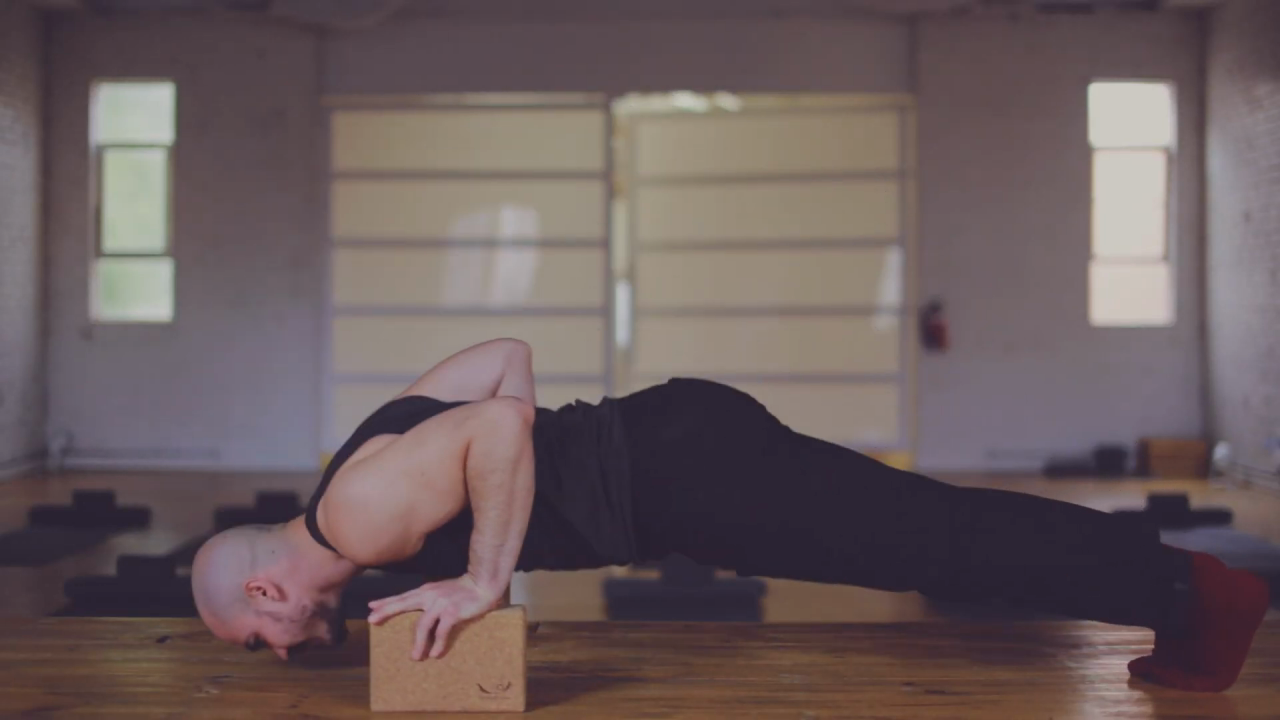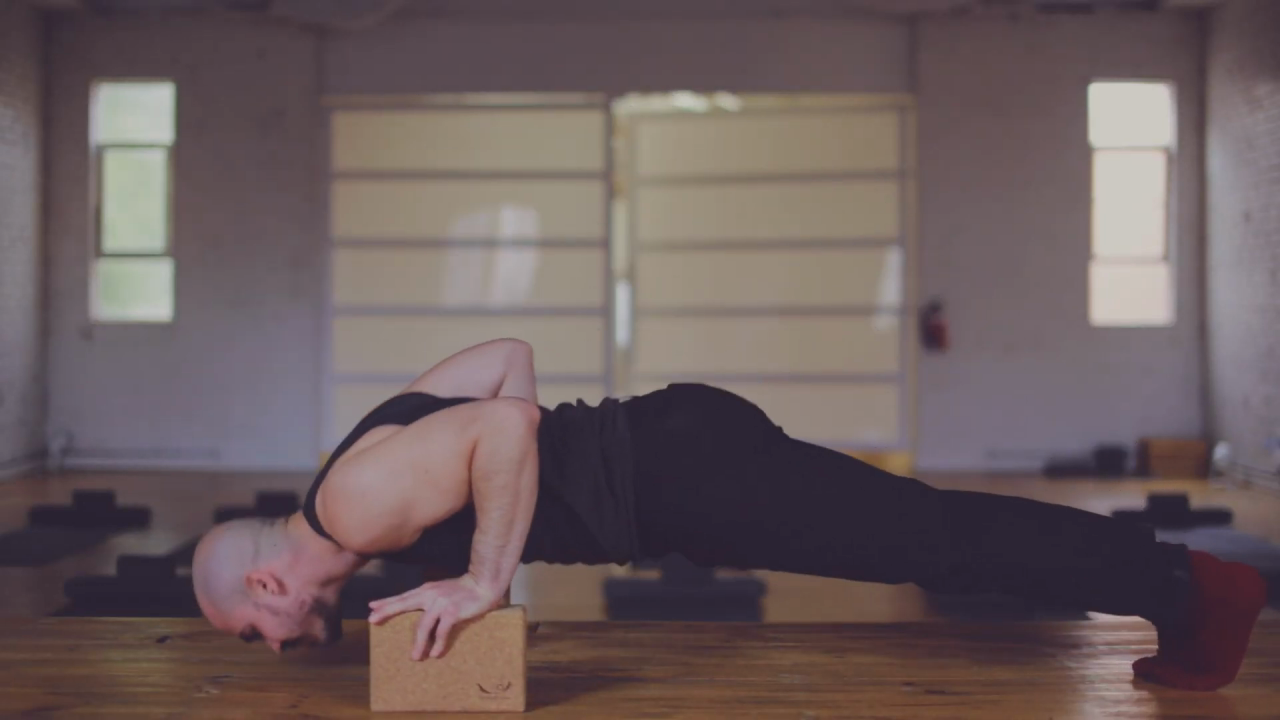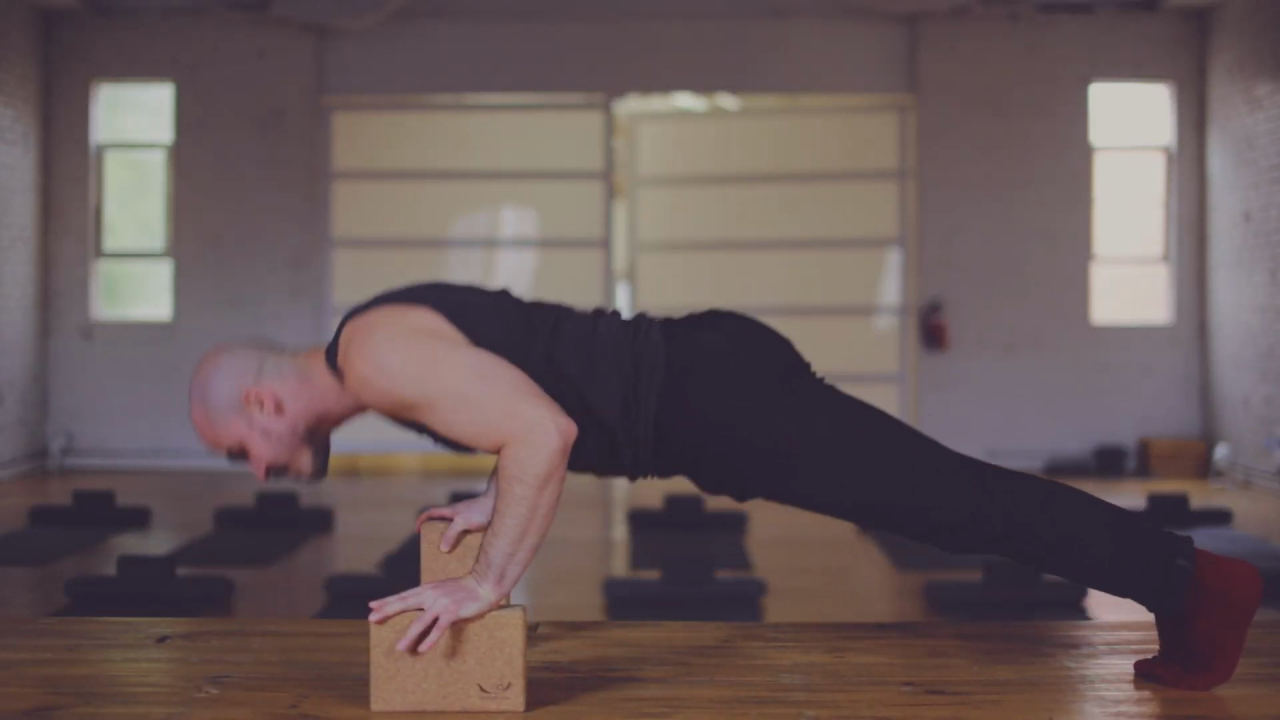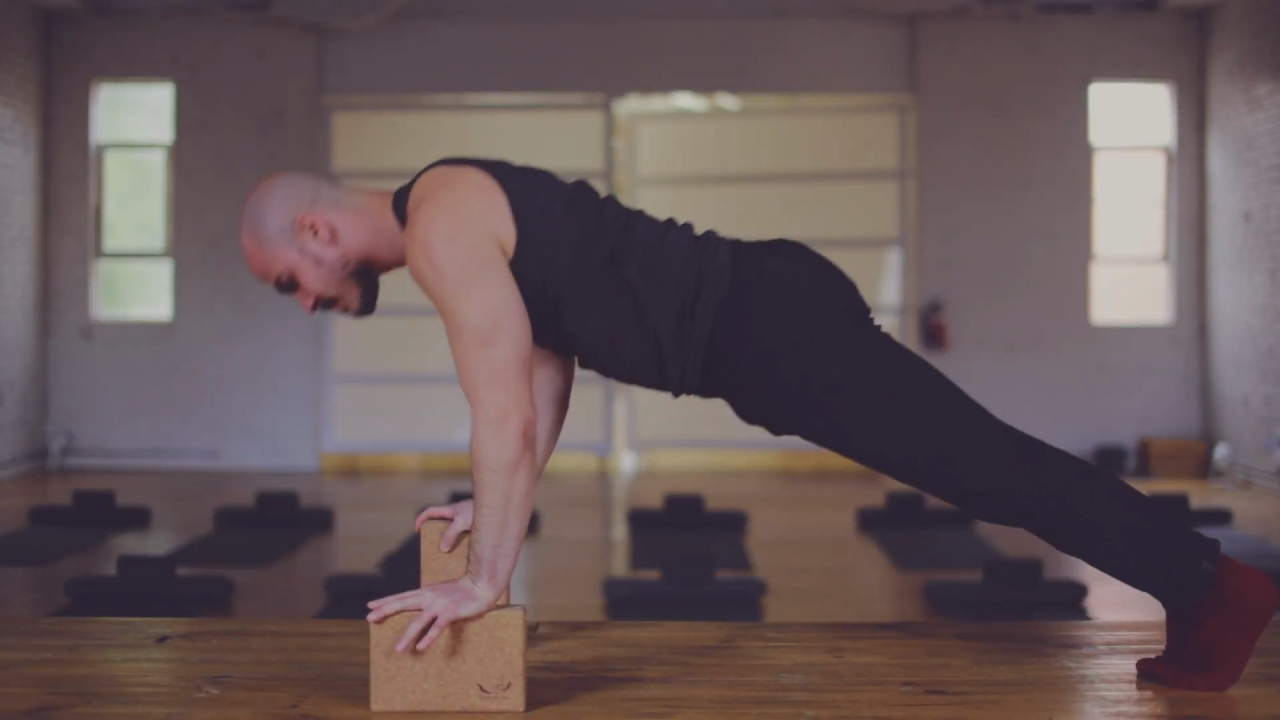
dt=0.3s
person 1, frame 1
left shoulder: (357, 517)
right shoulder: (372, 462)
left elbow: (500, 427)
right elbow: (507, 351)
left wrist: (480, 580)
left hip: (686, 478)
right hip: (680, 440)
left knee: (943, 545)
right knee: (939, 532)
left ankle: (1194, 594)
right ankle: (1179, 592)
person 1, frame 2
left shoulder: (356, 504)
right shoulder: (372, 459)
left elbow: (506, 428)
right elbow: (511, 355)
left wrist: (485, 578)
left hip: (688, 478)
right hip: (681, 442)
left knee: (946, 541)
right knee: (942, 529)
left ankle: (1192, 589)
right ankle: (1178, 584)
person 1, frame 3
left shoulder: (378, 356)
right shoulder: (392, 331)
left elbow: (550, 436)
left wrist: (486, 584)
right wrist: (506, 500)
left hip: (713, 399)
right hip: (706, 381)
left knee: (960, 505)
right knee: (953, 501)
left ankle: (1196, 587)
right ankle: (1177, 584)
person 1, frame 4
left shoulder: (440, 227)
right shoulder: (451, 211)
left elbow: (501, 410)
right elbow: (546, 364)
left wrist: (483, 577)
right wrist: (502, 499)
left hip: (765, 325)
right hip: (759, 311)
left knee: (984, 469)
right knee: (982, 463)
